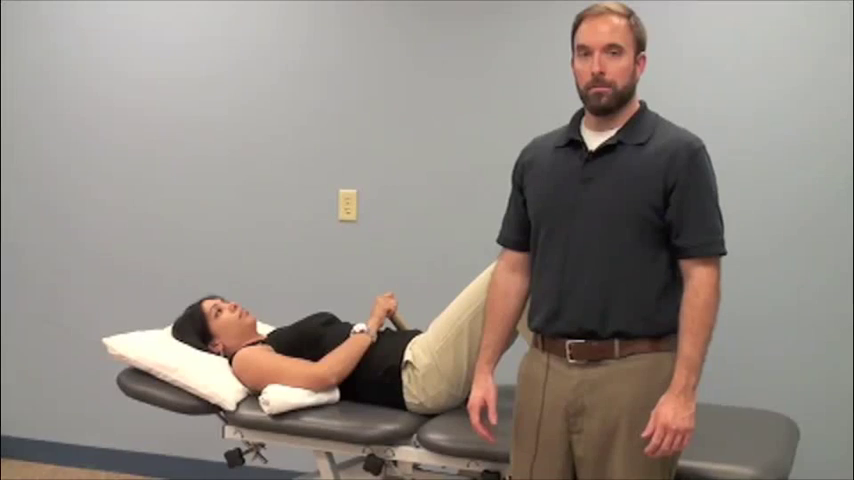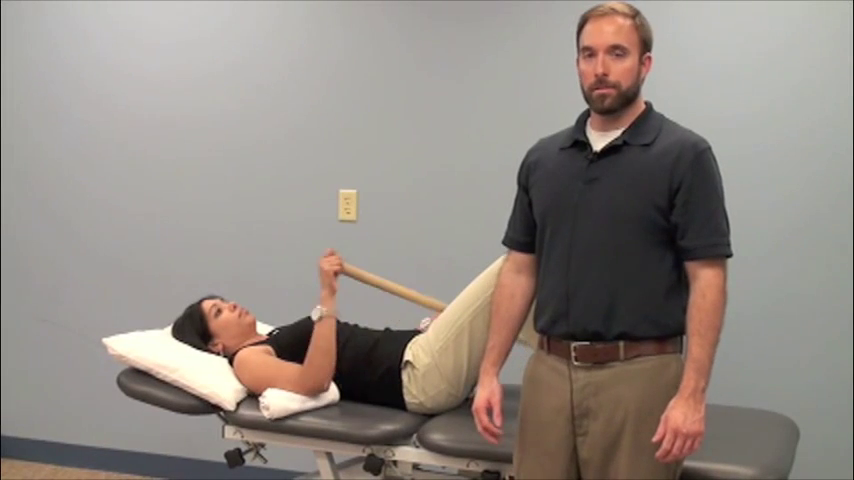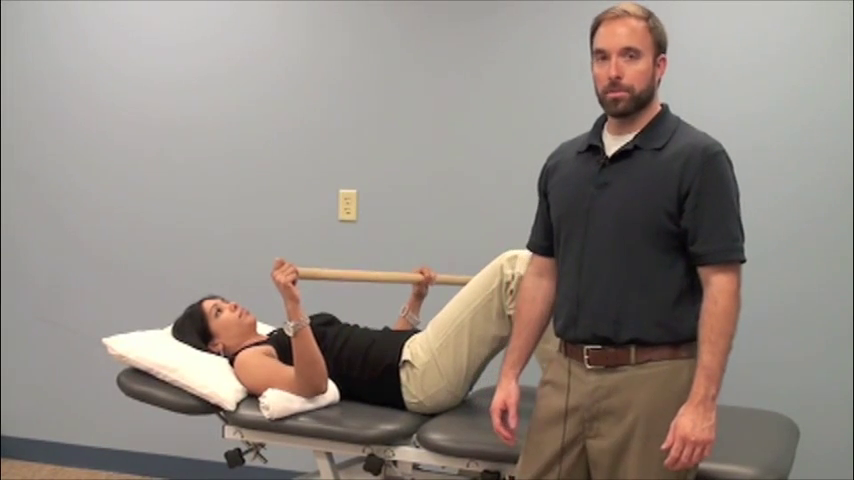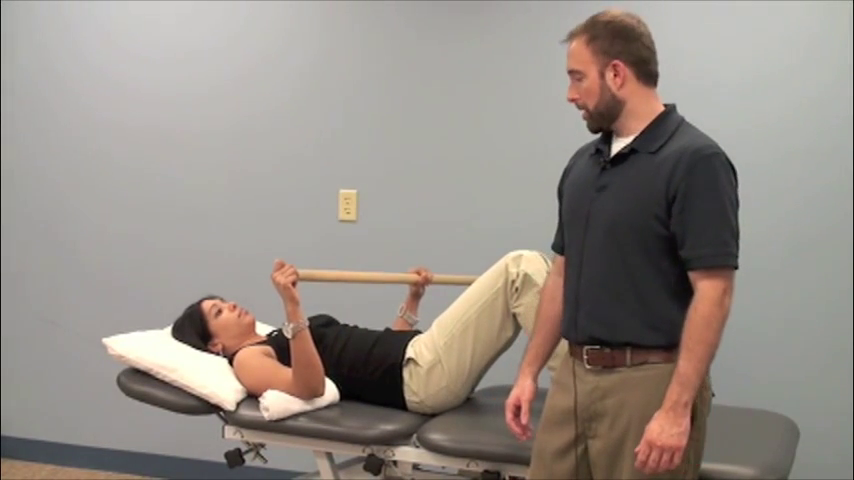
dt=0.7s
person 1, frame 1
left shoulder: (678, 155)
right shoulder: (537, 158)
left elbow: (701, 277)
right elbow: (514, 268)
left wrist: (683, 389)
right wrist: (484, 368)
left hip: (632, 375)
right hip: (545, 371)
person 1, frame 2
left shoulder: (684, 156)
right shoulder: (542, 159)
left elbow: (708, 280)
right elbow: (519, 270)
left wrist: (692, 393)
right wrist: (489, 371)
left hip: (639, 377)
right hip: (550, 373)
person 1, frame 3
left shoulder: (698, 160)
right shoulder: (563, 163)
left elbow: (721, 286)
right elbow: (542, 275)
left wrist: (702, 401)
right wrist: (510, 372)
left hip: (651, 382)
right hip: (566, 376)
person 1, frame 4
left shoulder: (695, 162)
right shoulder: (582, 164)
left elbow: (712, 293)
left wrist: (677, 408)
right wrist: (529, 371)
left hip: (650, 383)
right hip: (574, 378)
person 2, frame 1
left shoulder: (280, 342)
right shoulder: (247, 360)
right elbow: (325, 374)
right wrist: (372, 322)
left hip: (414, 355)
right hip: (415, 377)
person 2, frame 2
left shoulder: (283, 342)
right shoulder: (248, 360)
right elbow: (316, 380)
left wrist: (438, 323)
right wrist: (327, 297)
left hip: (416, 358)
right hip: (418, 378)
person 2, frame 3
left shoulder: (281, 342)
right shoulder: (248, 361)
right elbow: (313, 384)
left wrist: (415, 299)
right wrist: (292, 306)
left hip: (415, 355)
right hip: (417, 377)
left knee: (522, 267)
right knee: (514, 268)
person 2, frame 4
left shoulder: (282, 341)
right shoulder: (247, 360)
right elbow: (311, 386)
left wrist: (412, 299)
right wrist: (292, 307)
left hip: (415, 355)
right hip: (420, 377)
left knee: (528, 265)
right knee: (520, 268)
